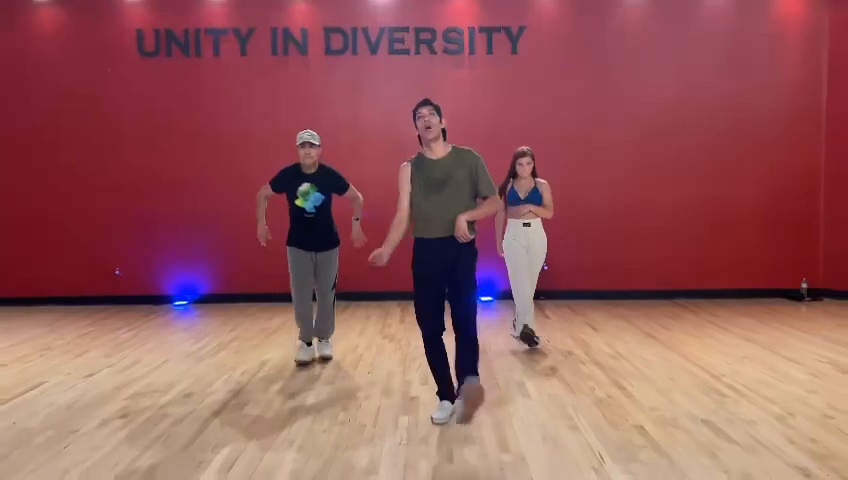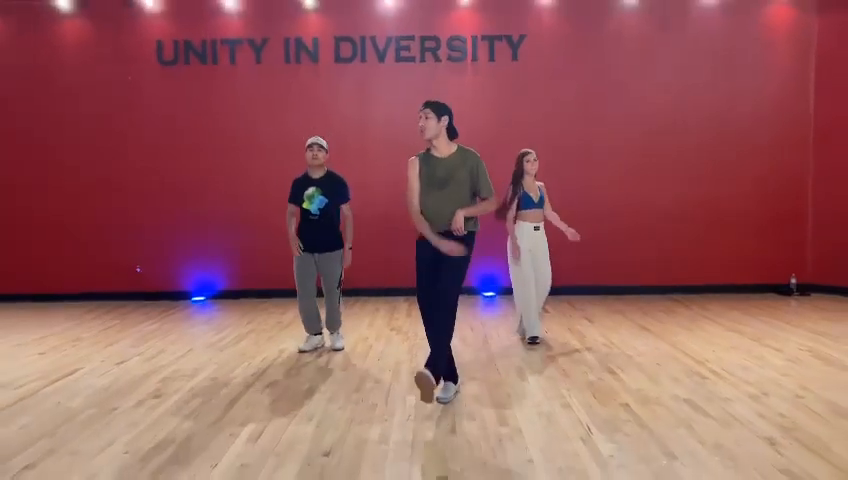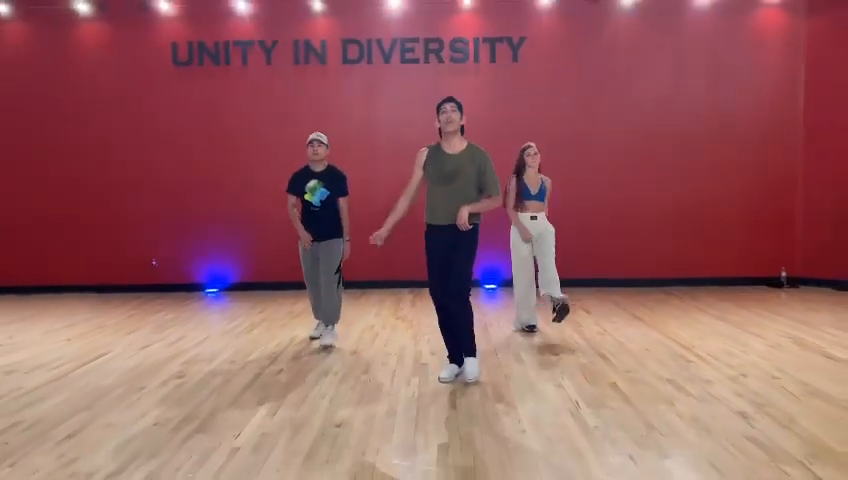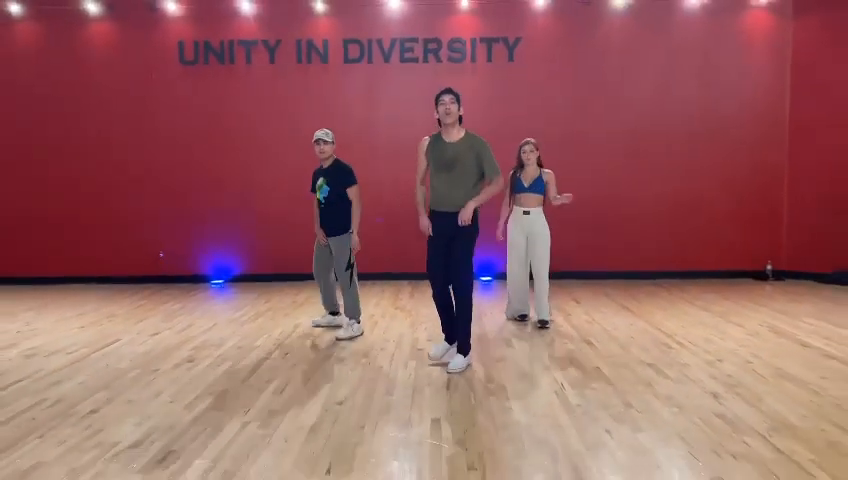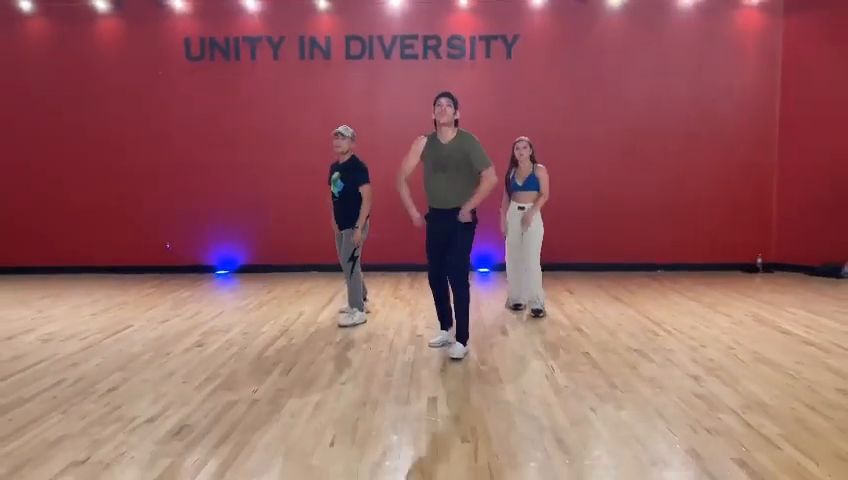
dt=0.5s
person 1, frame 1
left shoulder: (468, 159)
right shoulder: (408, 168)
left elbow: (494, 203)
right elbow: (402, 216)
left wrist: (466, 216)
right wrist: (386, 249)
left hip: (460, 248)
right hip: (425, 250)
left knee: (465, 316)
right knee: (429, 326)
left ankle: (469, 382)
right ankle: (446, 396)
person 1, frame 2
left shoulder: (470, 159)
right shoulder: (416, 163)
left elbow: (490, 203)
right elbow: (415, 212)
left wrist: (462, 212)
right wrist: (438, 241)
left hip: (459, 241)
right hip: (428, 242)
left knee: (444, 300)
right knee: (428, 306)
left ankle: (433, 369)
right ankle: (449, 378)
person 1, frame 3
left shoulder: (479, 156)
right shoulder: (425, 155)
left elbow: (496, 199)
right elbow: (407, 195)
left wrist: (468, 209)
right wrist: (385, 228)
left hip: (463, 233)
right hip: (434, 233)
left knee: (458, 294)
right knee: (440, 298)
left ankle: (470, 354)
right ankle: (455, 359)
person 1, frame 4
left shoulder: (477, 144)
right shoulder: (427, 144)
left elbow: (496, 182)
right elbow: (420, 183)
left wrist: (472, 203)
right wrist: (422, 214)
left hip: (464, 221)
right hip: (436, 220)
left knee: (461, 283)
right knee: (436, 280)
left ankle: (463, 349)
right ankle: (449, 338)
person 1, frame 5
left shoulder: (469, 142)
right shoulder: (423, 143)
left elbow: (491, 177)
right elbow: (401, 177)
left wrist: (469, 206)
right wrist: (412, 208)
left hip: (462, 219)
right hip: (435, 217)
left knee: (458, 276)
right knee: (436, 277)
left ankle: (460, 339)
right ankle: (446, 327)
person 2, frame 1
left shoulder: (330, 175)
right shoulder: (287, 175)
left elbow: (356, 196)
right elbow: (262, 194)
left wrist: (356, 222)
right wrist: (262, 221)
left hip: (327, 244)
right hip: (298, 245)
left knee: (326, 294)
right knee: (301, 295)
left ankle: (324, 339)
right ankle: (306, 343)
person 2, frame 2
left shoulder: (337, 182)
right shoulder: (298, 183)
left elbow: (347, 215)
right elbow: (292, 213)
left wrist: (348, 247)
right wrist: (292, 235)
left hip: (332, 247)
right hip: (304, 248)
left knee: (332, 293)
right knee: (304, 293)
left ankle: (334, 332)
right ankle: (314, 334)
person 2, frame 3
left shoulder: (337, 176)
right shoulder: (298, 176)
left elbow: (344, 209)
right elbow: (291, 207)
left wrist: (347, 239)
right wrist: (300, 231)
left hip: (332, 238)
right hip: (308, 237)
left knee: (331, 282)
right knee: (312, 281)
left ankle: (330, 328)
right ankle: (322, 321)
person 2, frame 4
left shoulder: (343, 170)
right shoulder: (317, 173)
left elbow: (356, 201)
left wrist: (354, 232)
right wrist: (317, 228)
left hip: (342, 233)
right hip: (324, 233)
left knee: (345, 276)
right knee: (320, 272)
left ankle: (354, 322)
right ankle: (333, 314)
person 2, frame 5
left shoulder: (358, 167)
right shoulder: (335, 167)
left elbow: (367, 199)
left wrist: (358, 229)
right wrist: (334, 221)
left hip: (355, 225)
right hip: (341, 224)
left knee: (350, 264)
right knee: (347, 264)
left ankle: (358, 311)
right ankle: (360, 301)
person 3, frame 1
left shoulder: (542, 185)
right shoulder: (508, 185)
left elbow: (549, 212)
right elbow: (500, 214)
left wrist: (531, 207)
right wrist: (498, 240)
left hip: (536, 235)
right hip: (513, 235)
left knee: (530, 282)
right knee: (521, 280)
left ankle: (522, 324)
right ankle: (525, 325)
person 3, frame 2
left shoulder: (541, 187)
right shoulder: (516, 188)
left elbow: (548, 213)
right elbow: (509, 217)
left wrist: (566, 229)
right wrist: (514, 243)
left hip: (539, 236)
right hip: (522, 236)
left knee: (543, 282)
right knee: (525, 285)
left ankle: (526, 320)
right ankle: (531, 330)
person 3, frame 3
left shoulder: (546, 181)
right shoulder: (515, 179)
right elbow: (509, 208)
left wrist: (546, 225)
right wrist: (523, 229)
left hip: (542, 226)
right hip: (520, 227)
left knee: (547, 262)
right knee: (523, 273)
left ankle: (557, 300)
right ankle: (526, 319)
person 3, frame 4
left shoulder: (547, 174)
right shoulder: (514, 175)
left elbow: (553, 199)
right elbow: (507, 201)
left wrist: (563, 198)
right wrist: (501, 224)
left hip: (538, 221)
right hip: (516, 221)
left knee: (540, 267)
right knee: (517, 267)
left ankle: (543, 313)
right ankle: (519, 308)
person 3, frame 5
left shoulder: (540, 170)
right shoulder: (511, 172)
left elbow: (545, 195)
right elbow: (505, 198)
left wrist: (531, 212)
right wrist: (504, 218)
left hip: (533, 217)
right hip: (513, 215)
left knee: (532, 260)
right knee: (514, 259)
left ankle: (537, 303)
right ankle: (517, 298)
